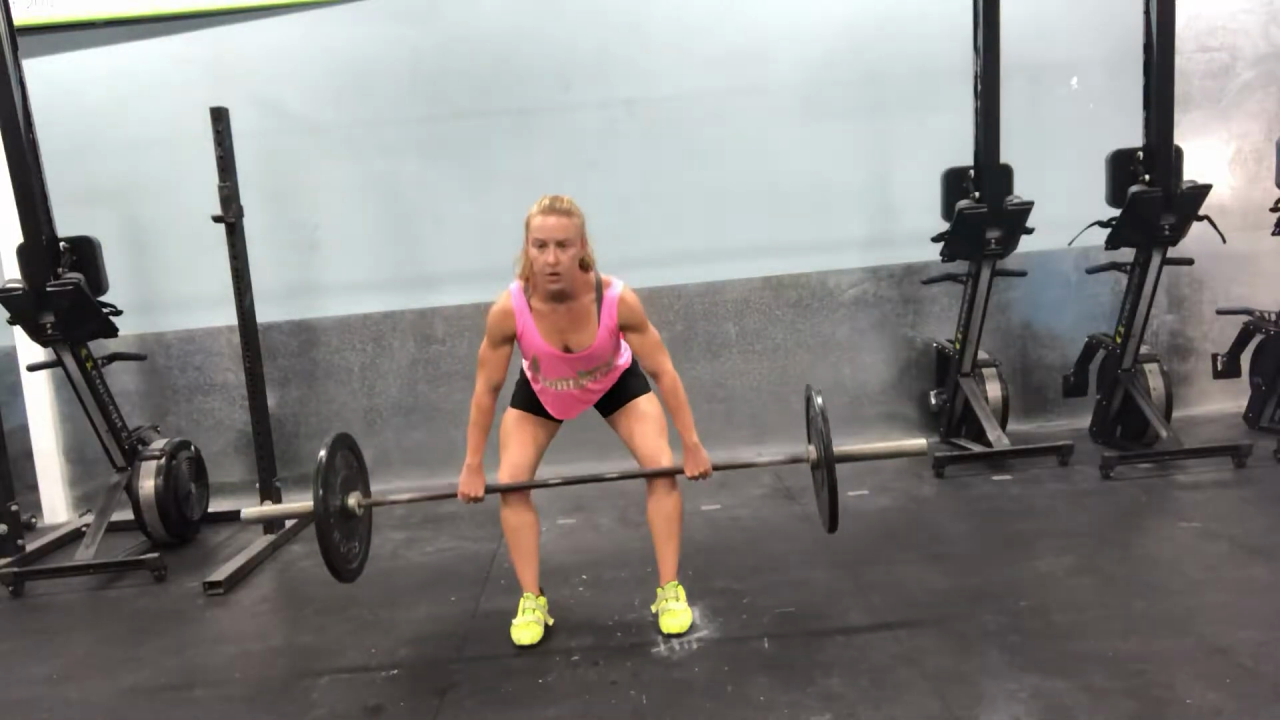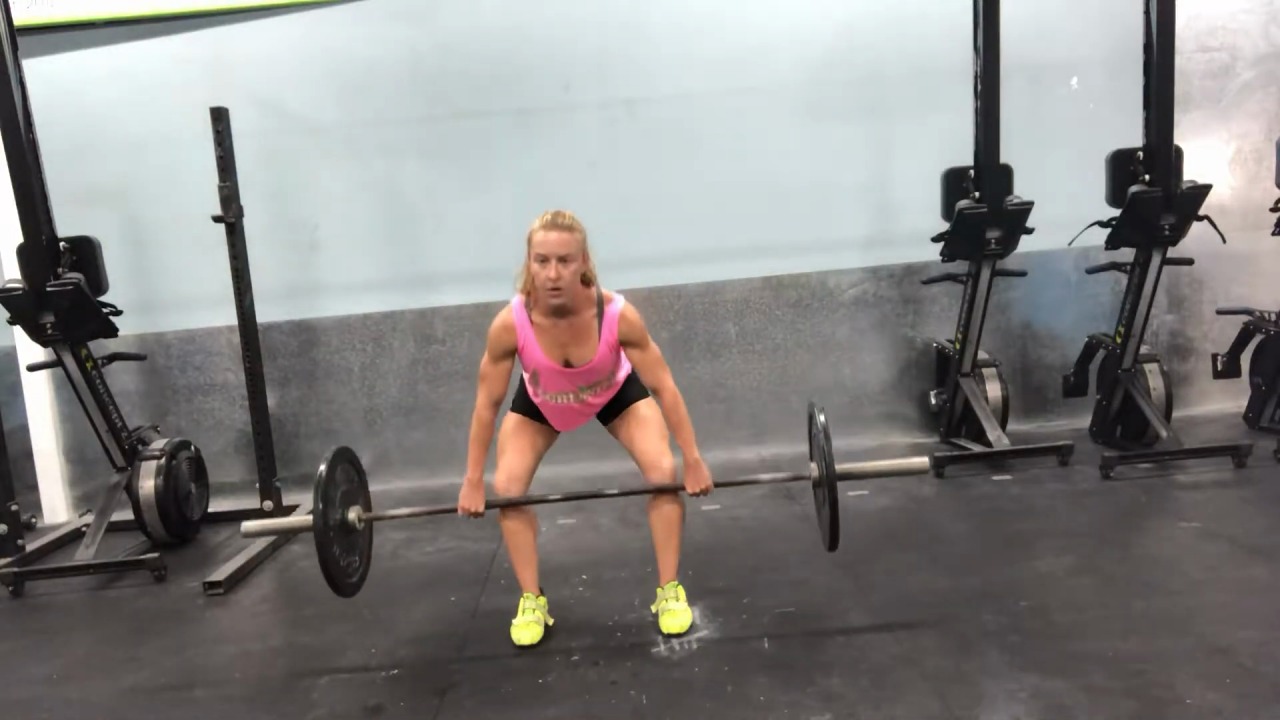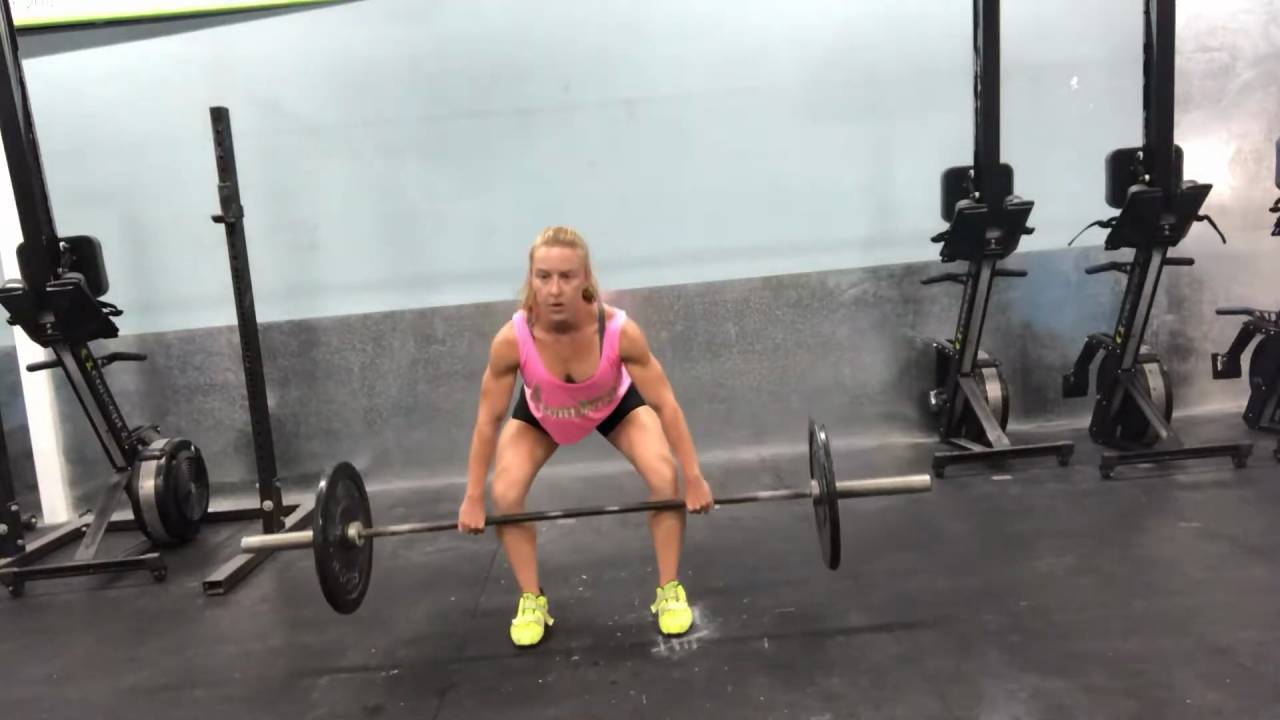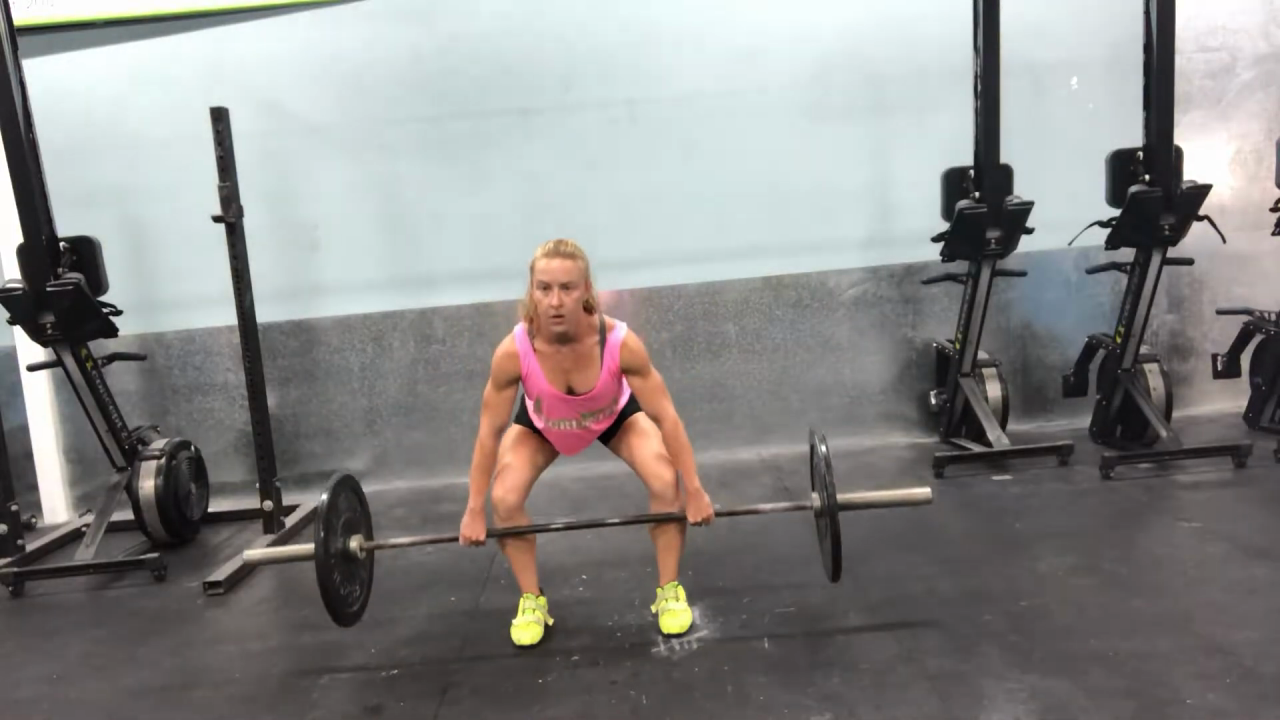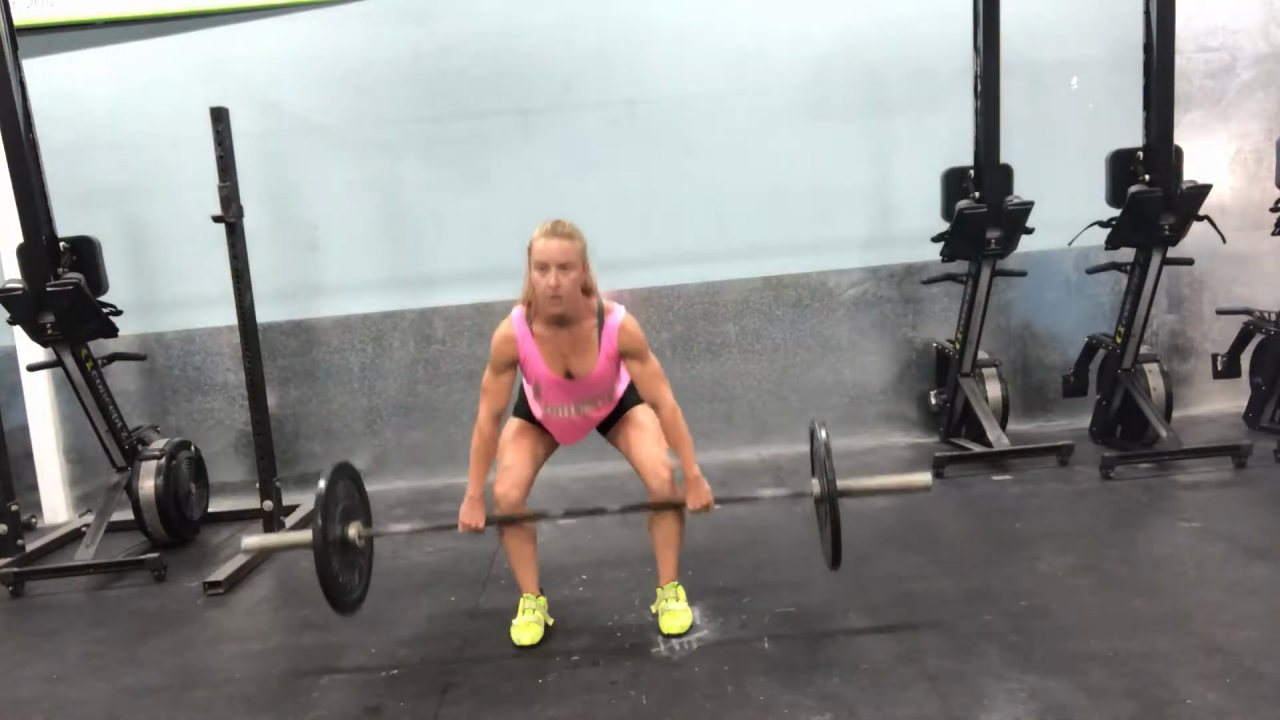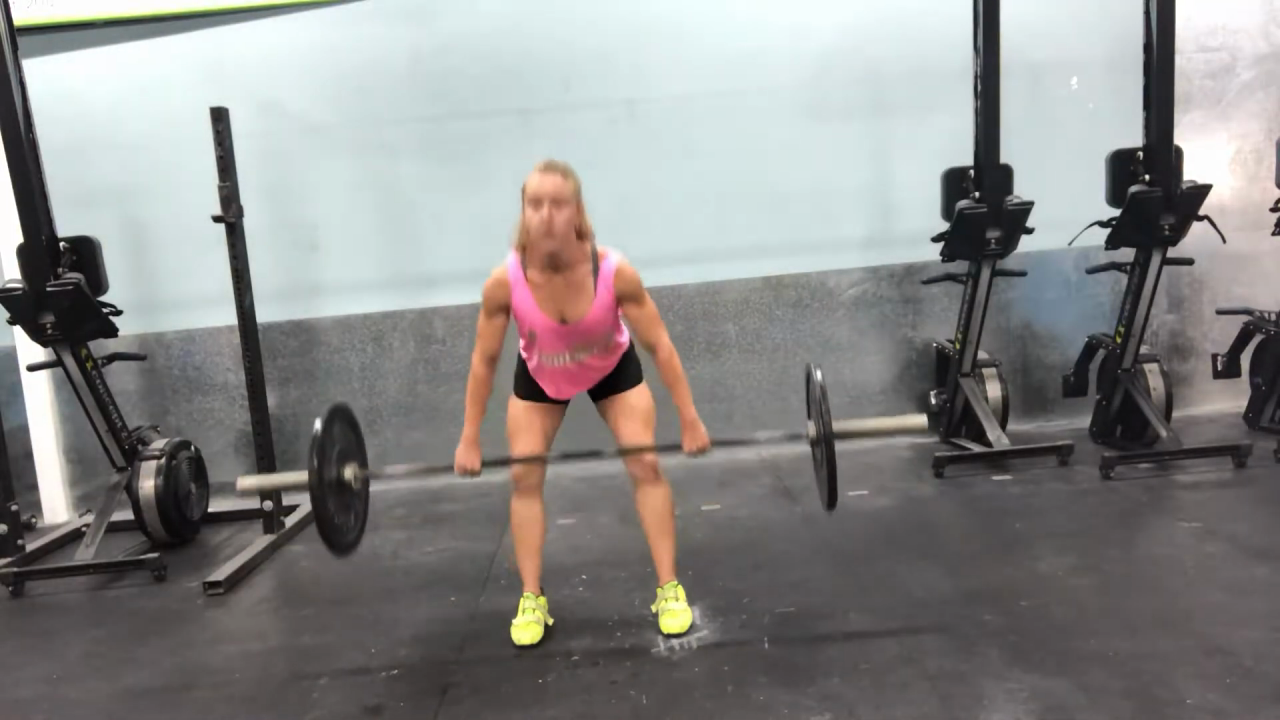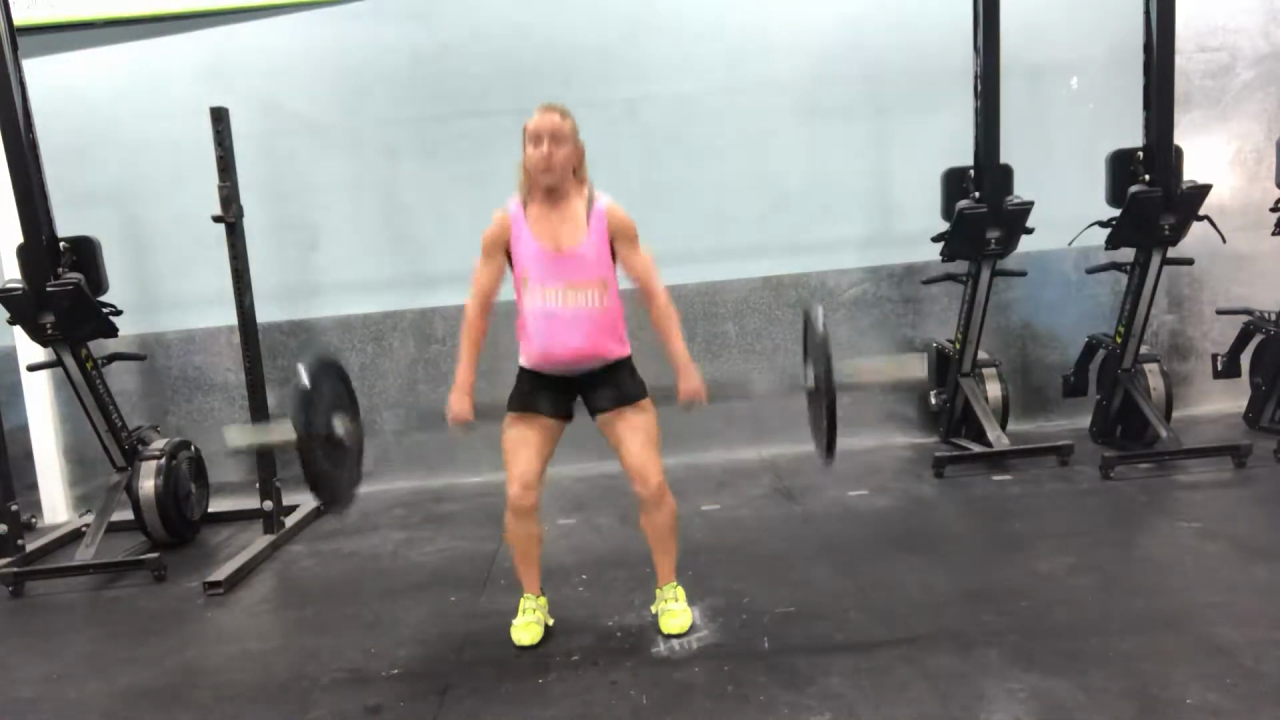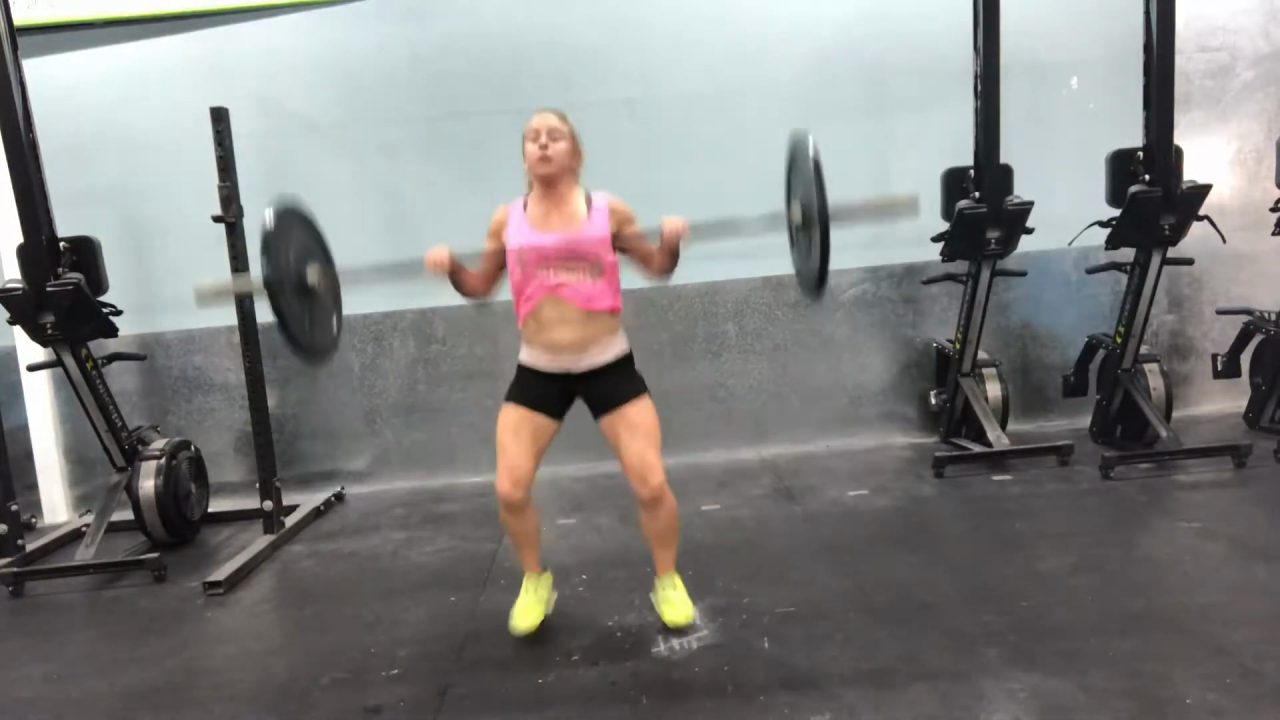
dt=0.2s
person 1, frame 1
left shoulder: (618, 300)
right shoulder: (508, 310)
left elbow: (662, 371)
right elbow: (486, 389)
left wrist: (692, 444)
right wrist: (472, 464)
left hip: (616, 381)
right hip: (539, 391)
left knee: (663, 469)
right knee: (510, 483)
left ankle: (669, 591)
right ankle: (532, 601)
person 1, frame 2
left shoulder: (619, 315)
right shoulder: (509, 324)
left elbow: (664, 388)
right elbow: (487, 403)
left wrist: (693, 460)
right wrist: (473, 480)
left hip: (616, 391)
right hip: (539, 401)
left knee: (665, 474)
right knee: (507, 489)
left ankle: (670, 591)
right ankle: (531, 600)
person 1, frame 3
left shoulder: (621, 331)
right shoulder: (511, 340)
left elbow: (665, 405)
right elbow: (488, 419)
left wrist: (693, 477)
right wrist: (473, 495)
left hip: (616, 405)
right hip: (540, 415)
left knee: (665, 479)
right knee: (505, 494)
left ankle: (669, 591)
right ankle: (532, 601)
person 1, frame 4
left shoulder: (621, 342)
right shoulder: (513, 351)
left elbow: (665, 417)
right elbow: (489, 431)
left wrist: (694, 489)
right wrist: (475, 508)
left hip: (615, 413)
right hip: (541, 423)
left knee: (666, 483)
right knee: (504, 500)
left ankle: (669, 592)
right ankle: (531, 602)
person 1, frame 5
left shoulder: (619, 326)
right shoulder: (511, 335)
left elbow: (662, 402)
right elbow: (489, 417)
left wrist: (694, 478)
right wrist: (474, 497)
left hip: (613, 402)
right hip: (542, 410)
left knee: (662, 479)
right knee: (507, 495)
left ankle: (669, 592)
right ankle: (531, 602)
person 1, frame 6
left shoulder: (614, 271)
right shoulder: (504, 281)
left elbow: (658, 344)
right elbow: (485, 359)
left wrist: (689, 419)
right wrist: (469, 438)
left hip: (610, 367)
right hip: (540, 374)
left knee: (647, 467)
right knee: (524, 481)
left ankle: (669, 591)
right ankle: (532, 600)
person 1, frame 7
left shoulder: (606, 216)
right shoulder: (505, 226)
left elbow: (652, 289)
right elbow: (478, 305)
left wrist: (684, 365)
right wrist: (463, 384)
left hip: (608, 366)
right hip: (540, 373)
left knee: (651, 487)
right knee: (520, 497)
left ankle: (669, 593)
right ankle: (532, 602)
person 1, frame 8
left shoulder: (606, 208)
right shoulder: (507, 218)
left elbow: (657, 267)
right elbow: (479, 286)
left wrist: (671, 242)
right wrist: (450, 267)
left hip: (608, 364)
right hip: (539, 371)
left knee: (651, 486)
right knee: (509, 490)
left ankle: (668, 583)
right ankle: (535, 580)
